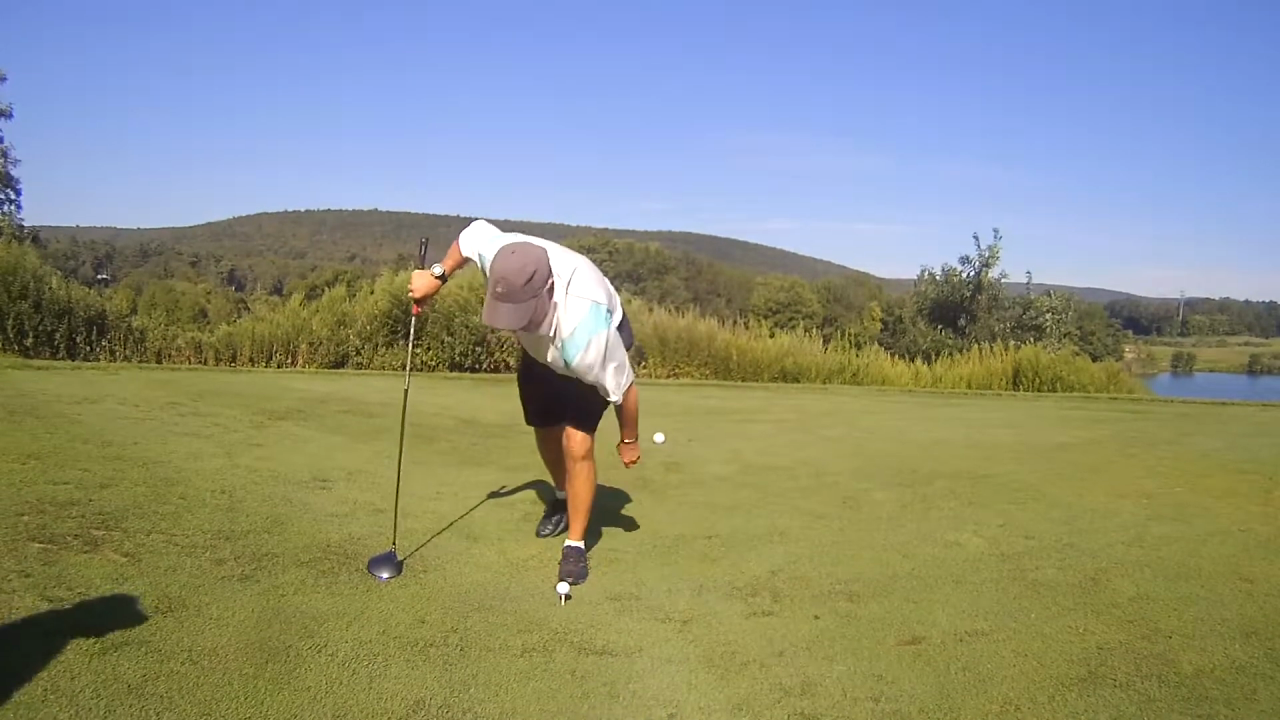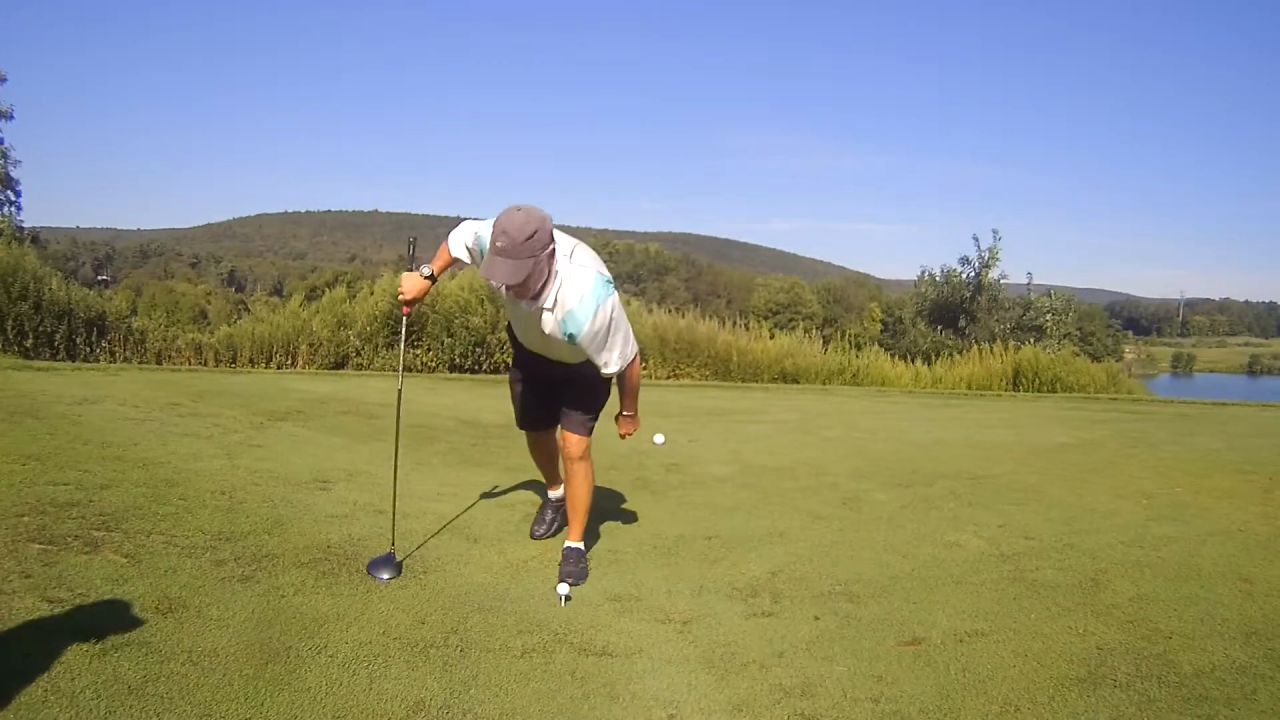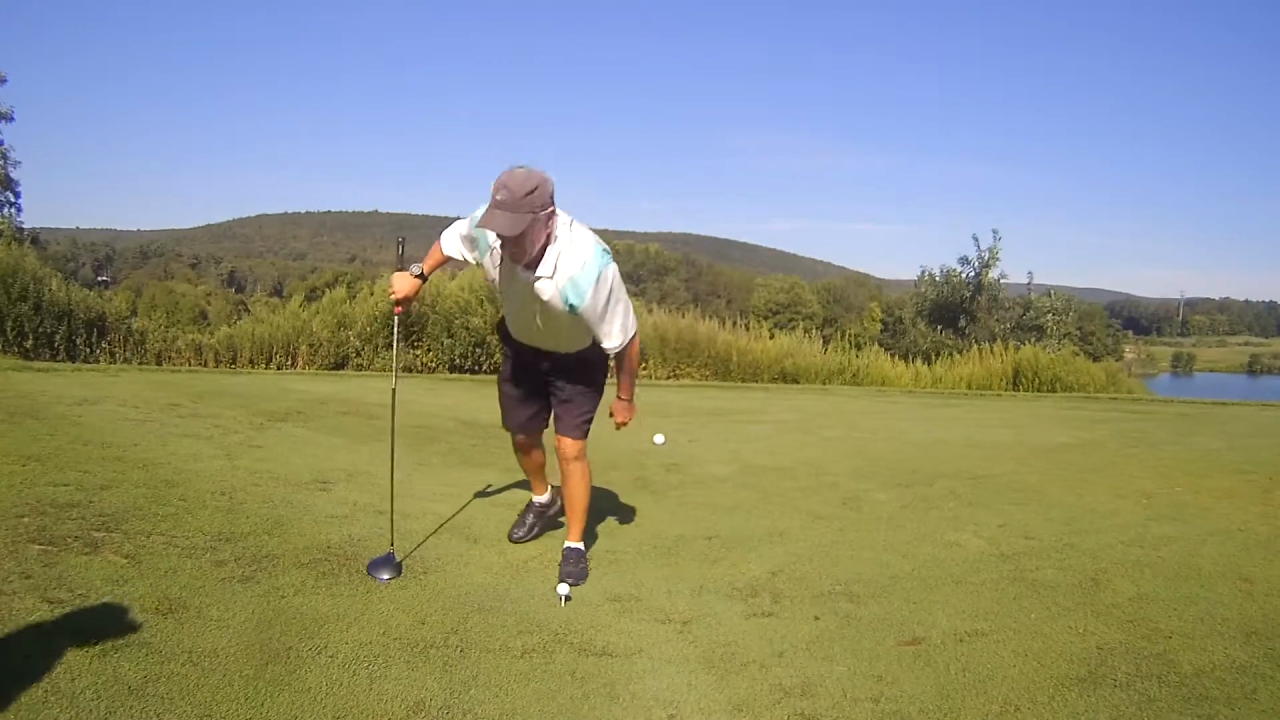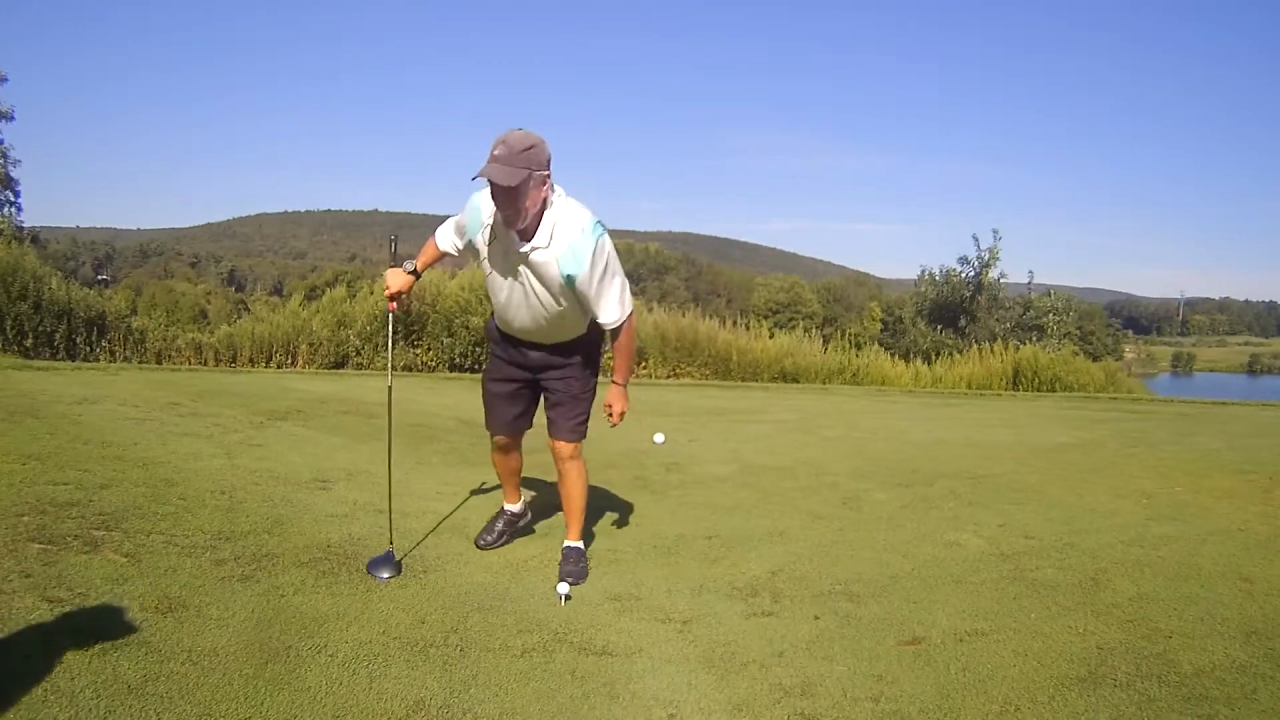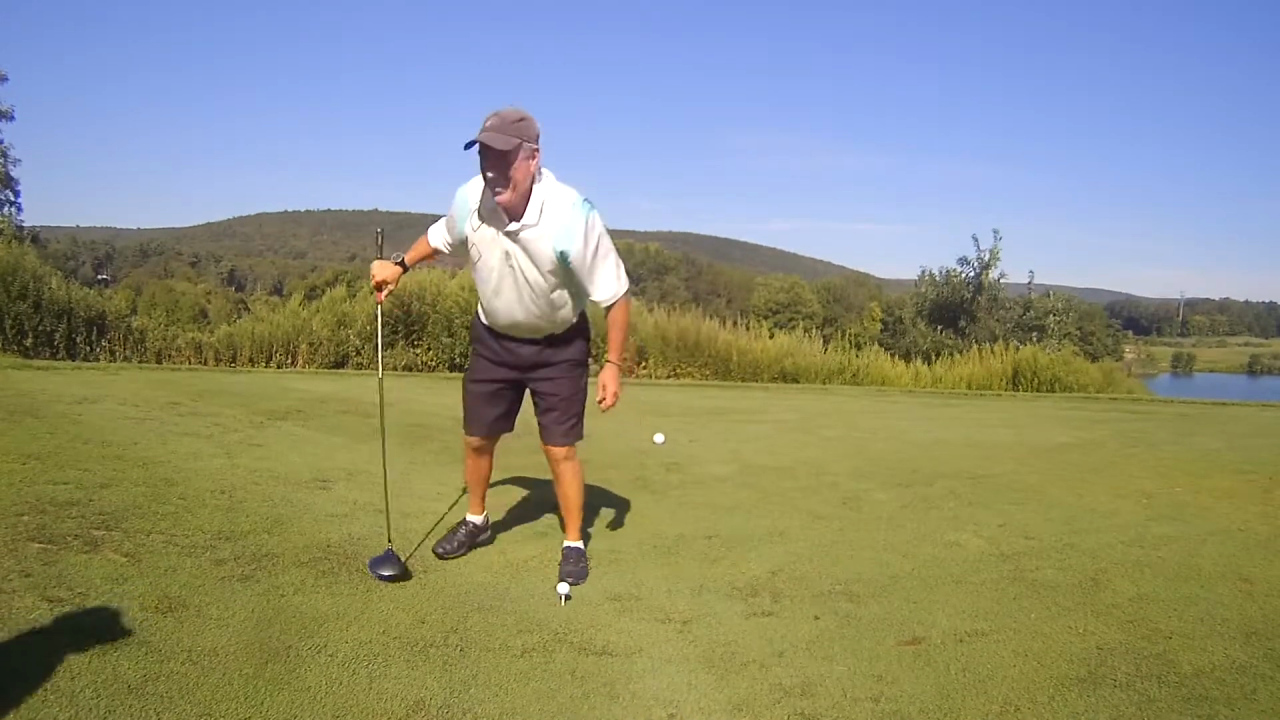
dt=0.1s
person 1, frame 1
left shoulder: (586, 325)
right shoulder: (502, 257)
left elbow: (623, 389)
right elbow: (475, 231)
left wrist: (628, 440)
right wrist: (436, 276)
left hip: (590, 359)
right hip: (540, 350)
left knee: (577, 444)
right knee: (545, 432)
left ankle: (575, 546)
right ankle: (564, 500)
person 1, frame 2
left shoulder: (588, 299)
right shoulder: (495, 242)
left elbow: (626, 361)
right elbow: (460, 235)
left wrist: (628, 414)
right wrist: (427, 276)
left hip: (586, 356)
right hip: (531, 343)
left knee: (574, 444)
right knee: (537, 433)
left ankle: (575, 546)
right ankle: (555, 494)
person 1, frame 3
left shoulder: (587, 263)
right shoulder: (488, 228)
left elbow: (624, 339)
right elbow: (452, 241)
left wrist: (624, 397)
right wrist: (416, 277)
left hip: (579, 356)
right hip: (521, 345)
left knee: (570, 449)
right knee: (522, 436)
left ankle: (575, 547)
right ankle: (541, 498)
person 1, frame 4
left shoulder: (582, 234)
right shoulder: (481, 211)
left elbow: (621, 317)
right elbow: (448, 237)
left wrist: (619, 384)
right wrist: (410, 272)
left hip: (570, 350)
right hip: (510, 342)
left knee: (565, 448)
right knee: (503, 436)
left ankle: (574, 544)
right ankle: (513, 508)
person 1, frame 5
left shoulder: (572, 214)
right shoulder: (469, 200)
left elbow: (615, 292)
right elbow: (441, 237)
left wrist: (612, 362)
right wrist: (398, 266)
left hip: (558, 346)
right hip: (494, 340)
left knee: (560, 451)
right knee: (476, 438)
left ankle: (574, 543)
right ankle: (474, 520)
